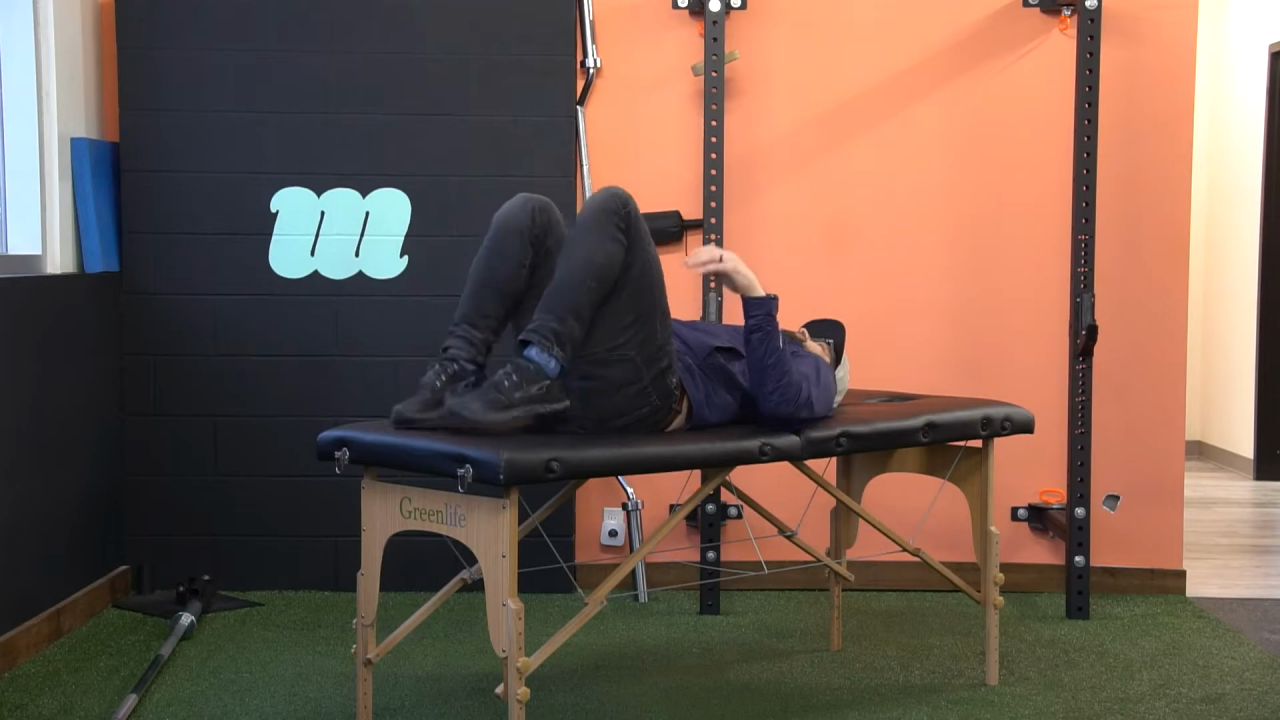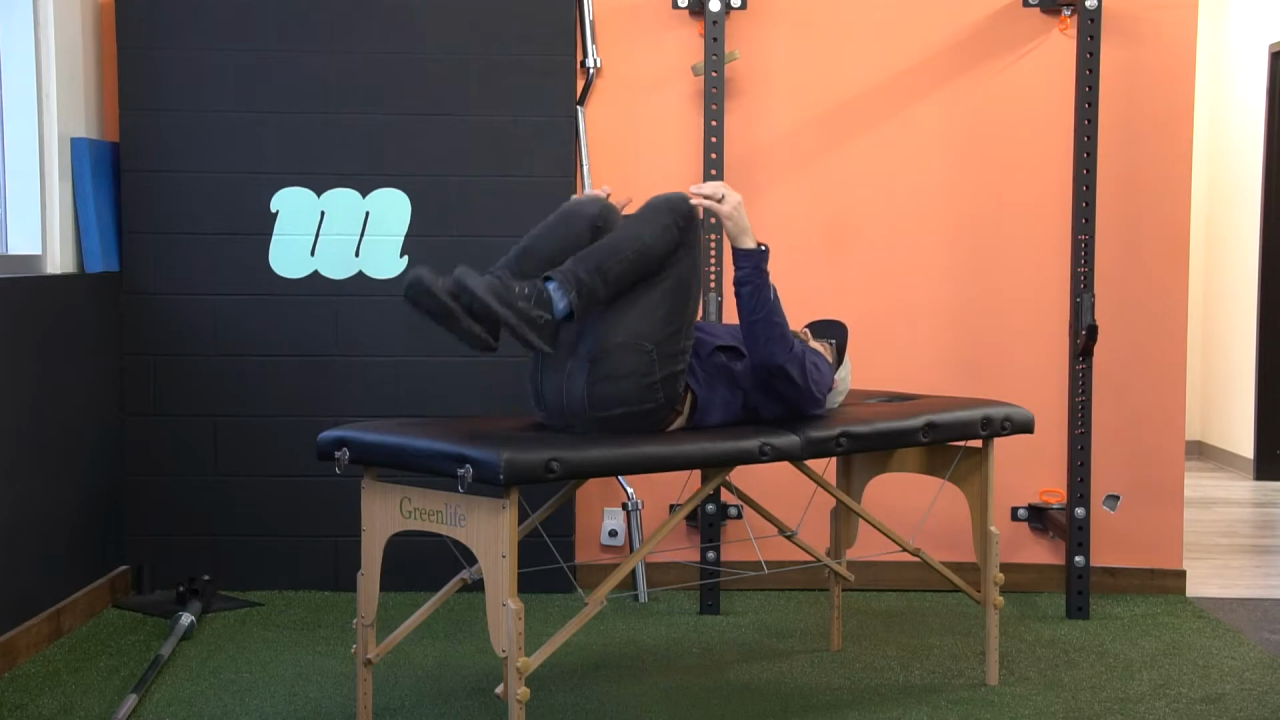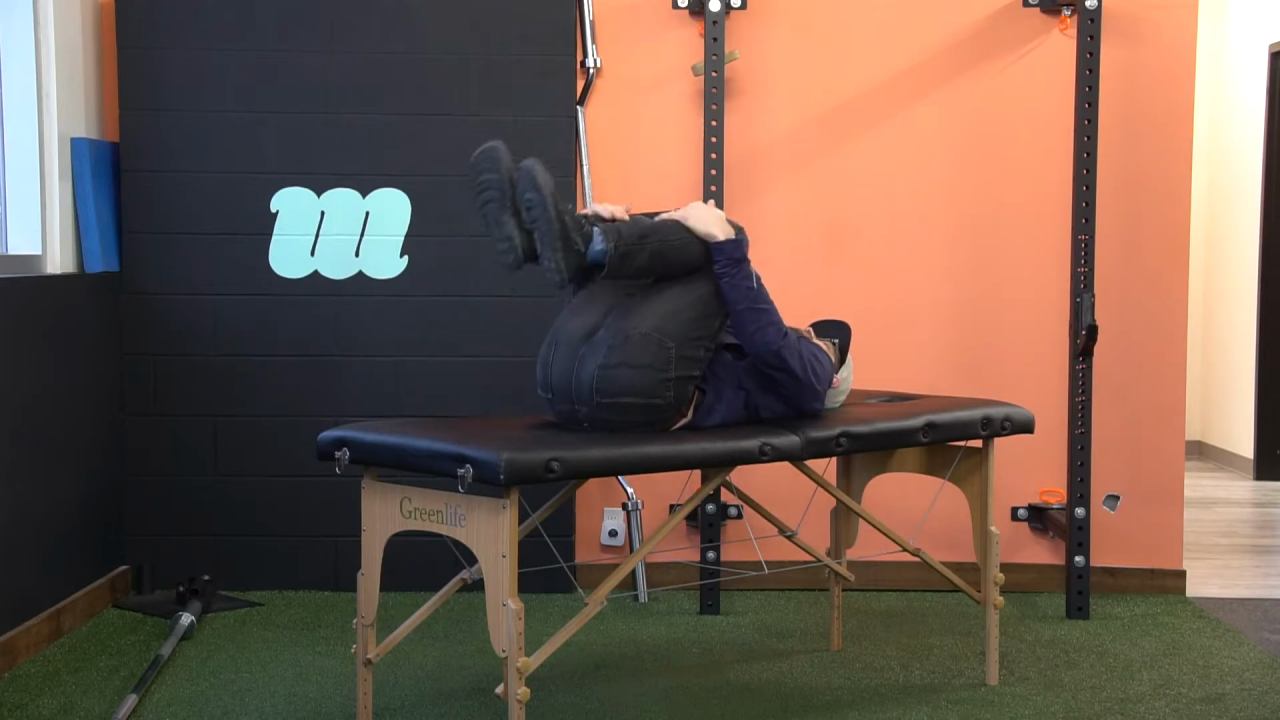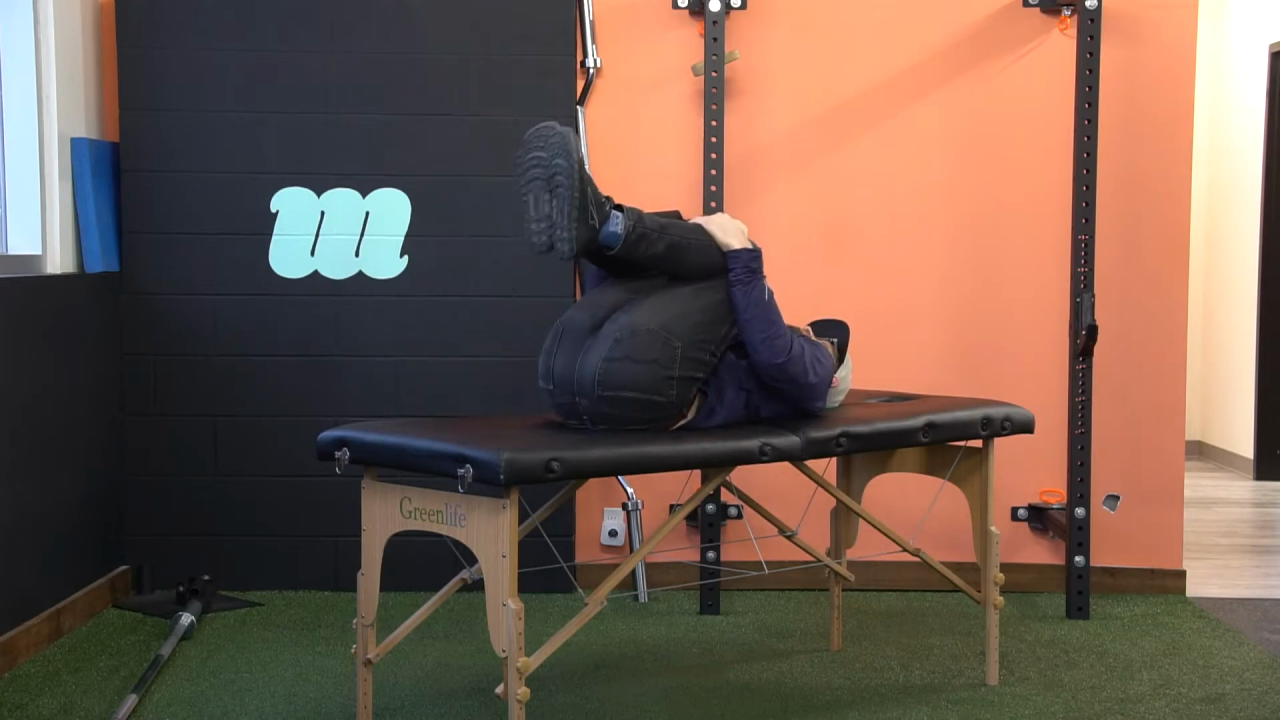
dt=0.3s
person 1, frame 1
left shoulder: (810, 377)
right shoulder: (731, 343)
left elbow: (779, 402)
left wrist: (755, 295)
left hip: (634, 398)
right hip: (569, 385)
left knee: (610, 205)
right knee: (527, 214)
left ankle: (532, 376)
right ankle: (458, 373)
person 1, frame 2
left shoulder: (806, 378)
right shoulder: (729, 345)
left elbow: (771, 349)
left wrist: (746, 245)
right wrist: (593, 226)
left hip: (634, 391)
right hip: (566, 383)
left knee: (674, 210)
right knee: (593, 214)
left ankle: (541, 309)
right ankle: (481, 307)
person 1, frame 3
left shoulder: (807, 378)
right shoulder: (728, 344)
left elbow: (767, 339)
left wrist: (723, 240)
right wrist: (604, 233)
left hip: (636, 386)
left knee: (723, 248)
left ankle: (578, 240)
right ankle: (554, 238)
person 1, frame 4
left shoulder: (809, 373)
right shoulder: (733, 343)
left elbow: (773, 354)
left wrist: (742, 253)
left hip: (638, 383)
left ankle: (600, 221)
right ankle: (588, 223)
